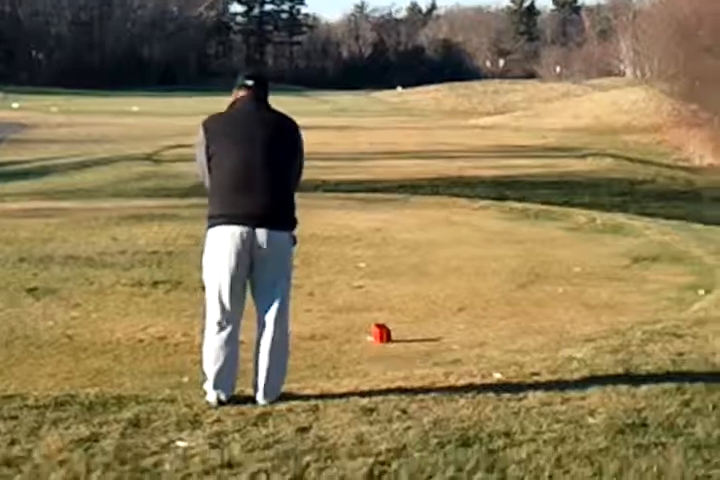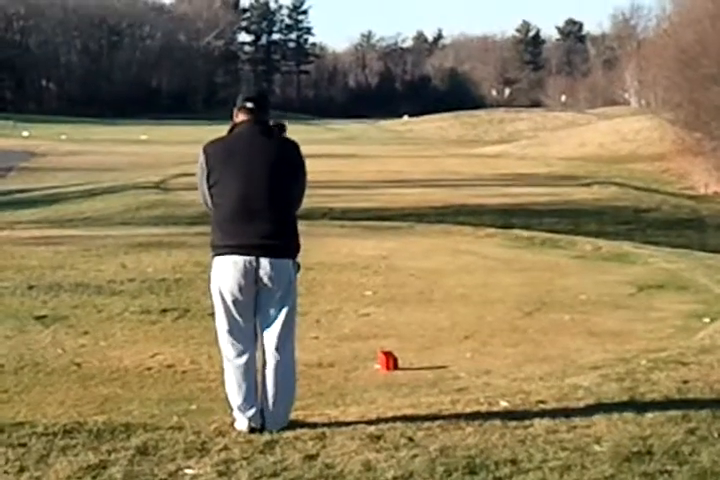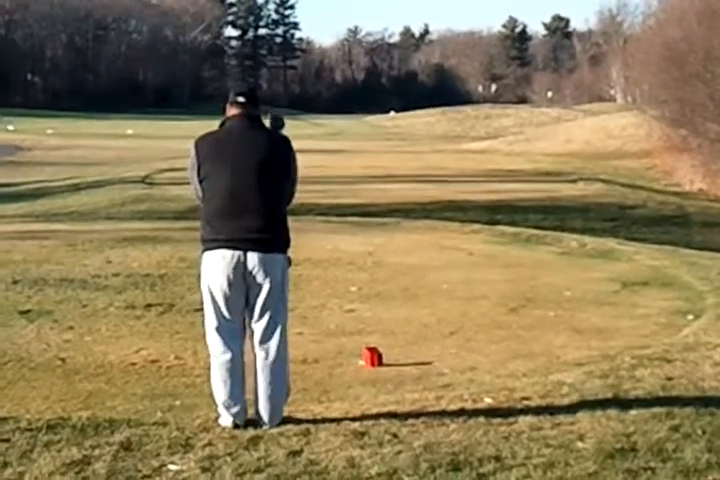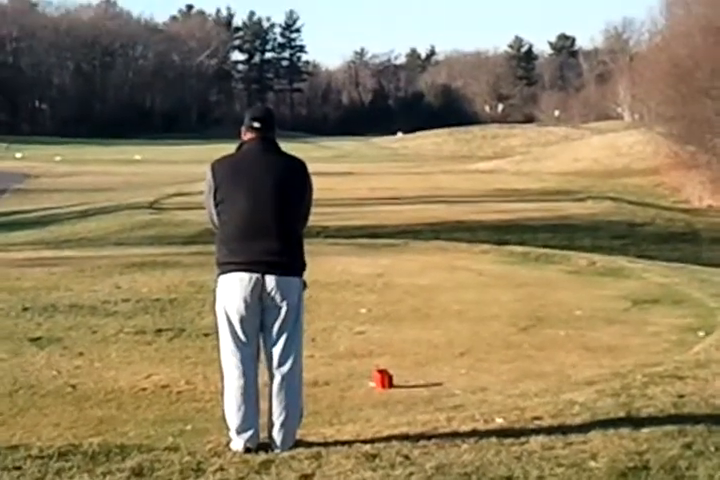
dt=1s
person 1, frame 1
left shoulder: (212, 126)
right shoulder: (287, 127)
left elbow: (207, 177)
left hip: (226, 227)
right hip: (275, 228)
left knee: (222, 315)
right knee: (273, 314)
left ankle: (218, 390)
right ankle: (267, 391)
person 1, frame 2
left shoulder: (213, 152)
right shoulder: (289, 150)
left elbow: (210, 202)
right elbow: (295, 201)
left hip: (231, 257)
right hip: (278, 256)
left knee: (237, 343)
right knee: (279, 344)
left ankle: (247, 417)
right ankle: (276, 417)
person 1, frame 3
left shoulder: (203, 145)
right shoulder: (279, 145)
left elbow: (202, 195)
right elbow: (287, 195)
left hip: (220, 251)
right hip: (268, 251)
left knee: (224, 337)
right knee: (270, 338)
left ankle: (231, 414)
right ankle: (270, 414)
person 1, frame 4
left shoulder: (220, 169)
right shoulder: (295, 169)
left elbow: (215, 219)
right elbow: (301, 220)
left hip: (236, 274)
right hip: (284, 274)
left knee: (238, 360)
right knee: (285, 360)
left ankle: (243, 438)
right ankle: (283, 438)
